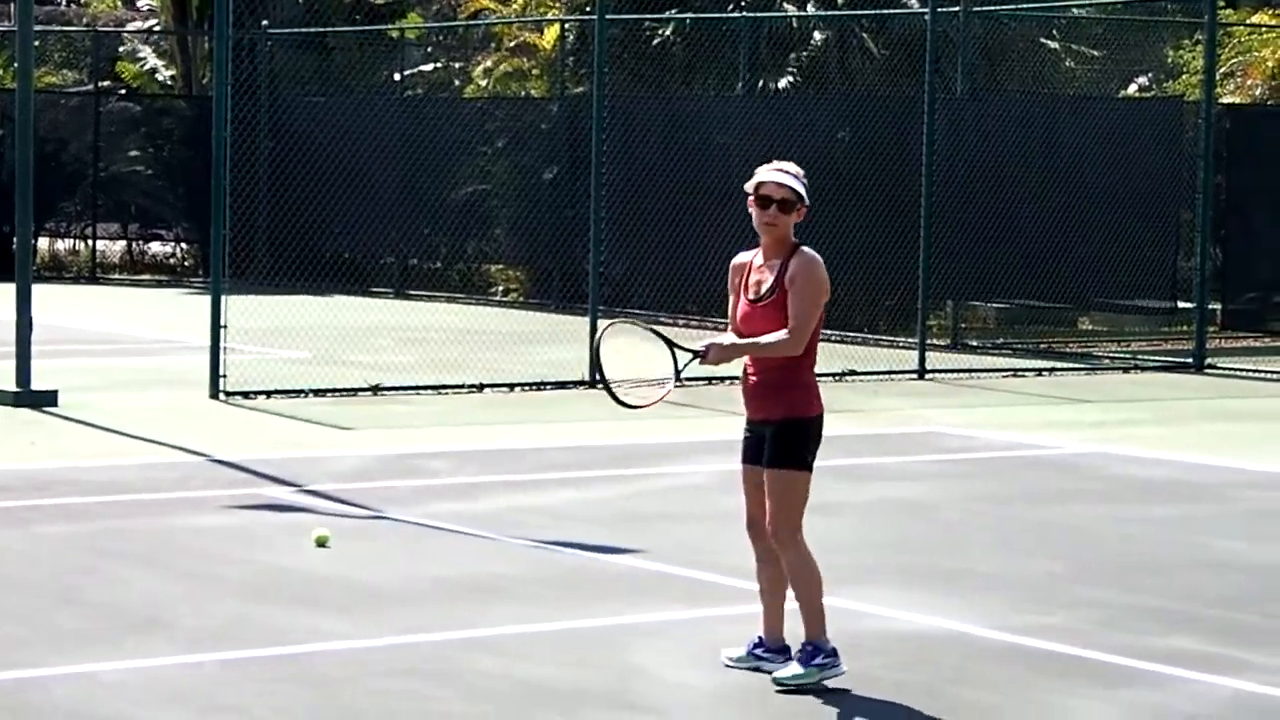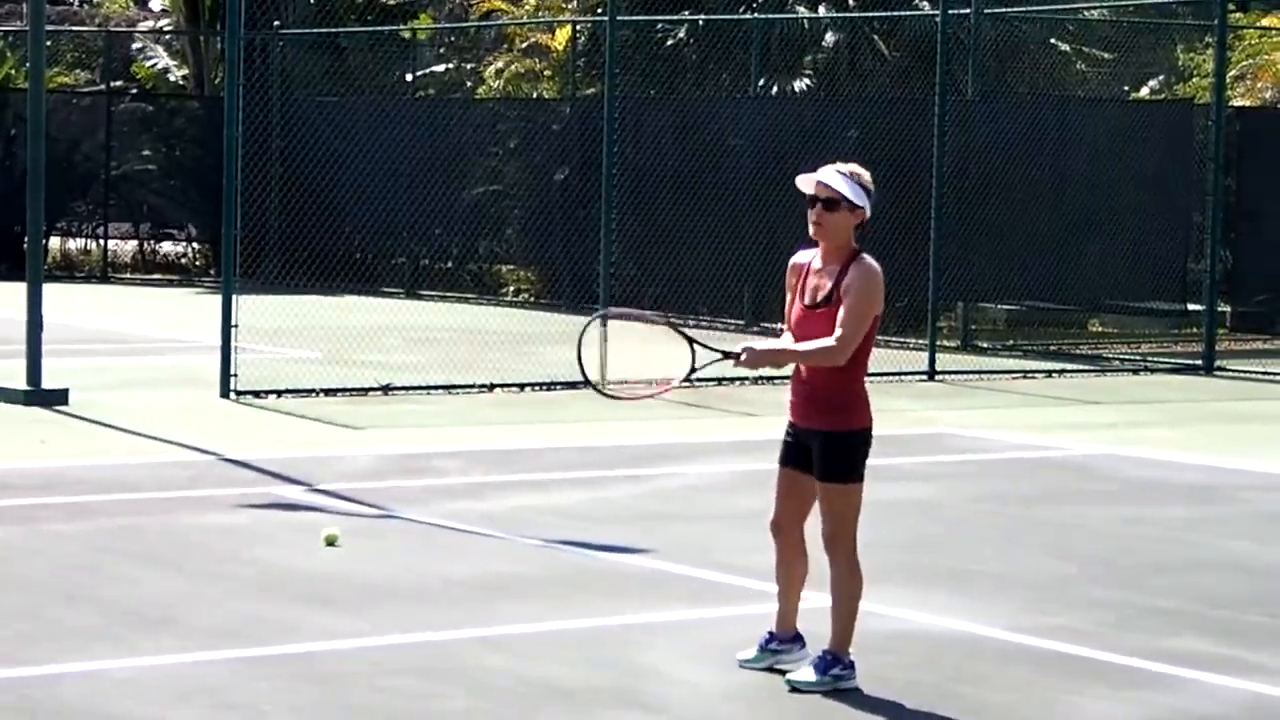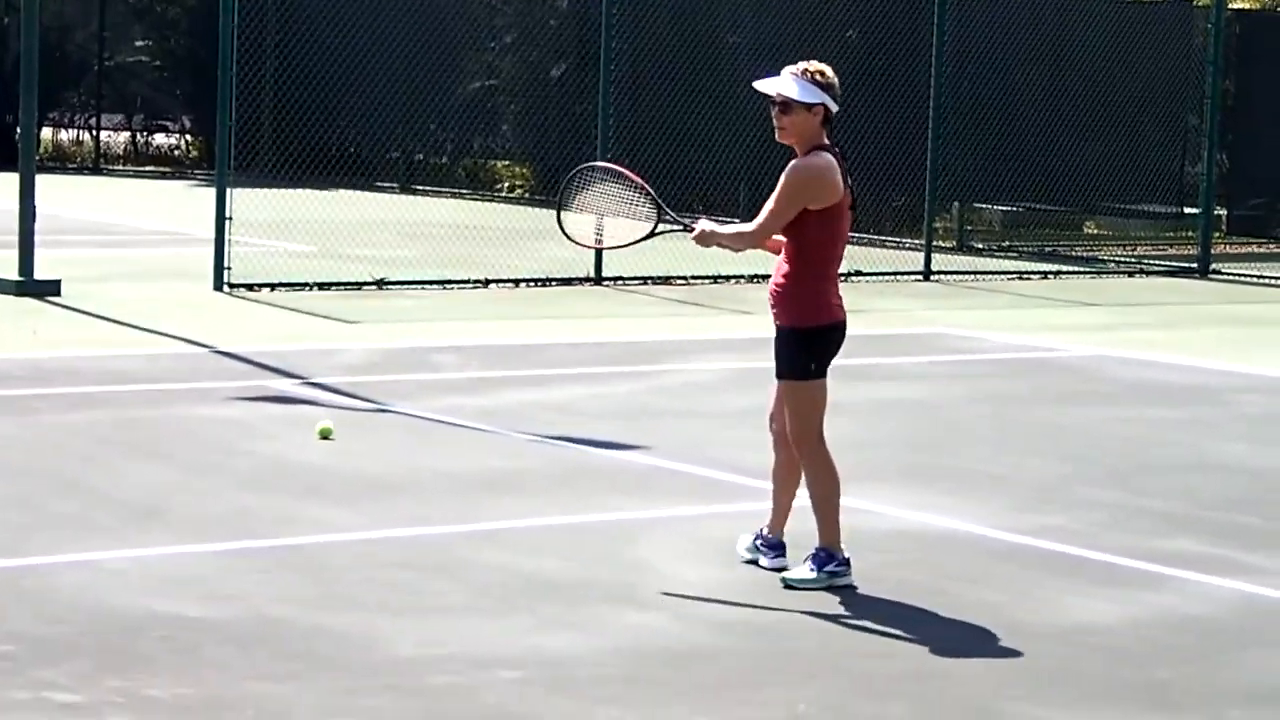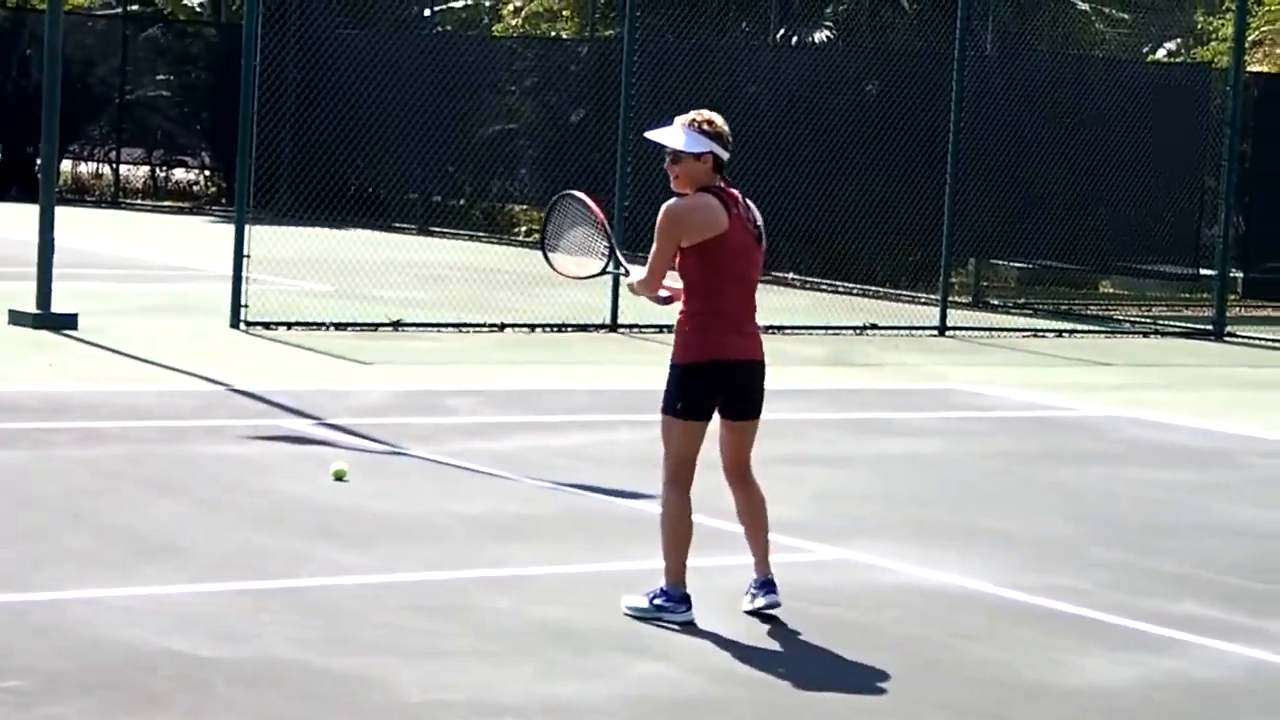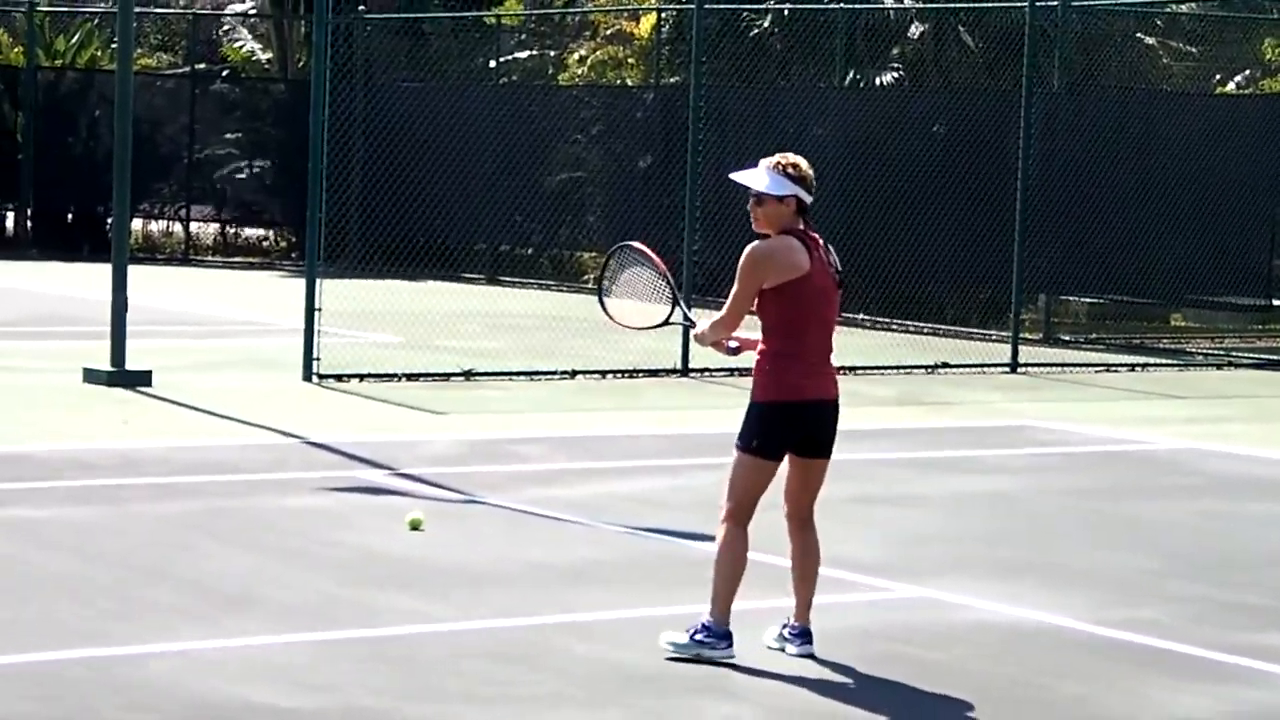
dt=1s
person 1, frame 1
left shoulder: (805, 265)
right shoulder: (741, 265)
left elbow: (795, 340)
left wrist: (738, 348)
right wrist: (724, 345)
left hip: (793, 416)
right hip: (759, 415)
left knee: (784, 534)
right knee: (759, 530)
left ankle: (819, 649)
right ankle: (771, 642)
person 1, frame 2
left shoulder: (865, 274)
right shoulder: (799, 265)
left elbow: (839, 349)
left wrist: (773, 353)
right wrist: (774, 350)
left hip: (842, 426)
right hip: (803, 421)
left knee: (838, 542)
right knee: (784, 527)
left ankle: (839, 660)
right ankle: (785, 636)
person 1, frame 3
left shoulder: (809, 168)
right shoulder: (816, 166)
left elbow: (758, 233)
left wrist: (714, 233)
right wrist: (734, 237)
left hip: (807, 321)
right hip: (807, 318)
left knee: (805, 440)
right knee: (783, 428)
left ankle: (832, 557)
right ankle: (773, 537)
person 1, frame 4
left shoulder: (680, 211)
right shoulder: (747, 211)
left elbow: (649, 282)
left wrist: (637, 282)
left hip: (699, 359)
right hip: (747, 358)
left knee: (676, 480)
right knee: (739, 472)
left ankle: (673, 595)
right ankle: (763, 581)
person 1, frame 5
left shoulder: (763, 252)
right shoulder: (823, 254)
left elbow: (726, 323)
left wrist: (704, 333)
right wrist: (747, 341)
left hip: (779, 399)
right hip: (823, 400)
left knee: (735, 516)
right knee: (800, 516)
left ankle: (715, 631)
right ankle: (799, 628)
